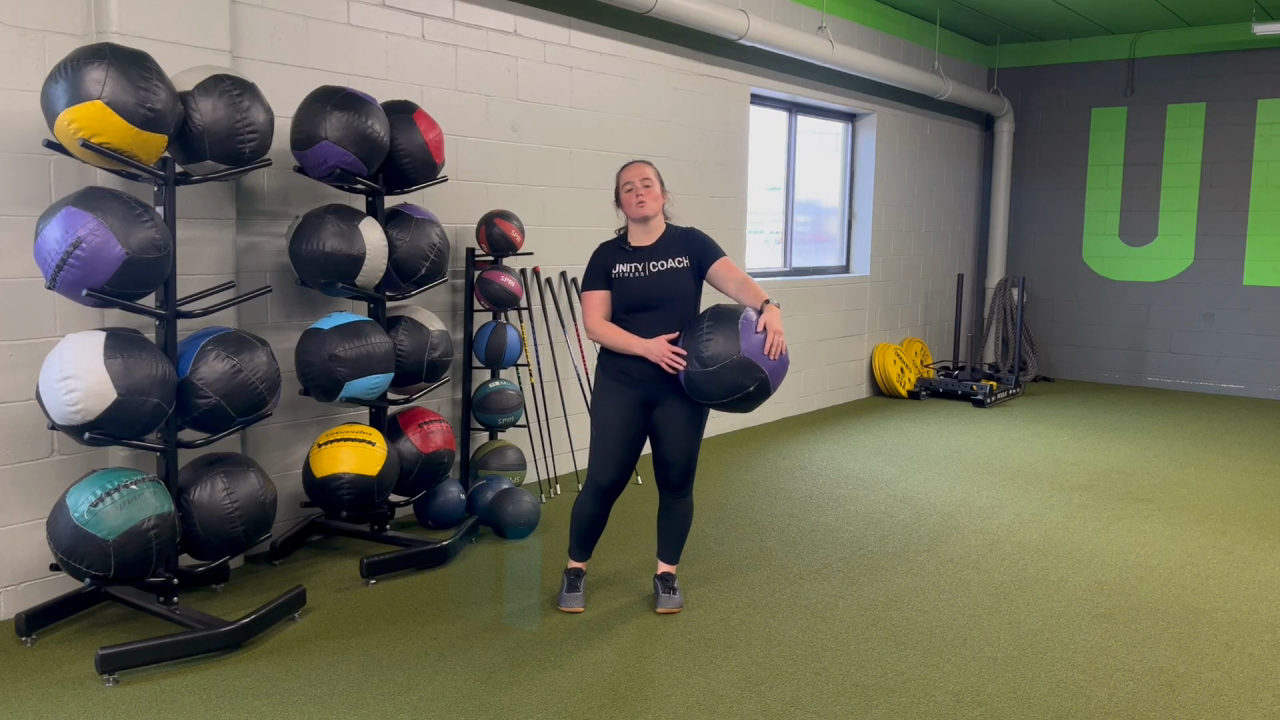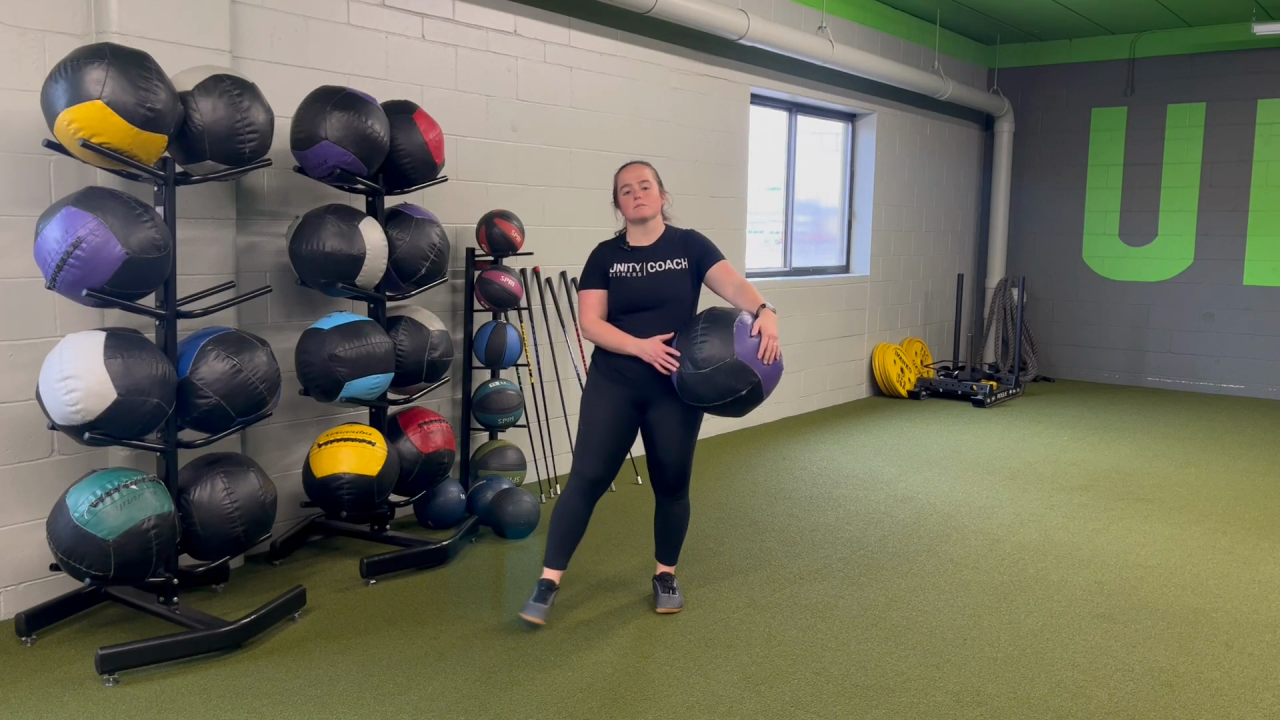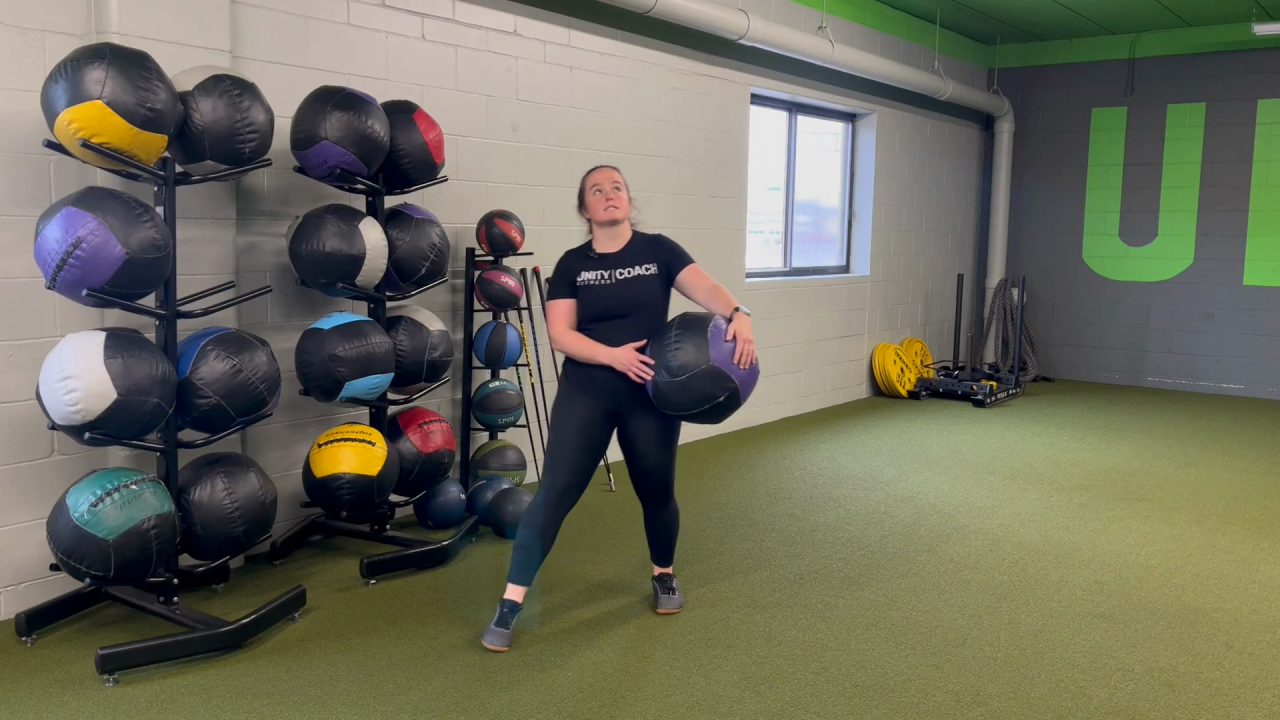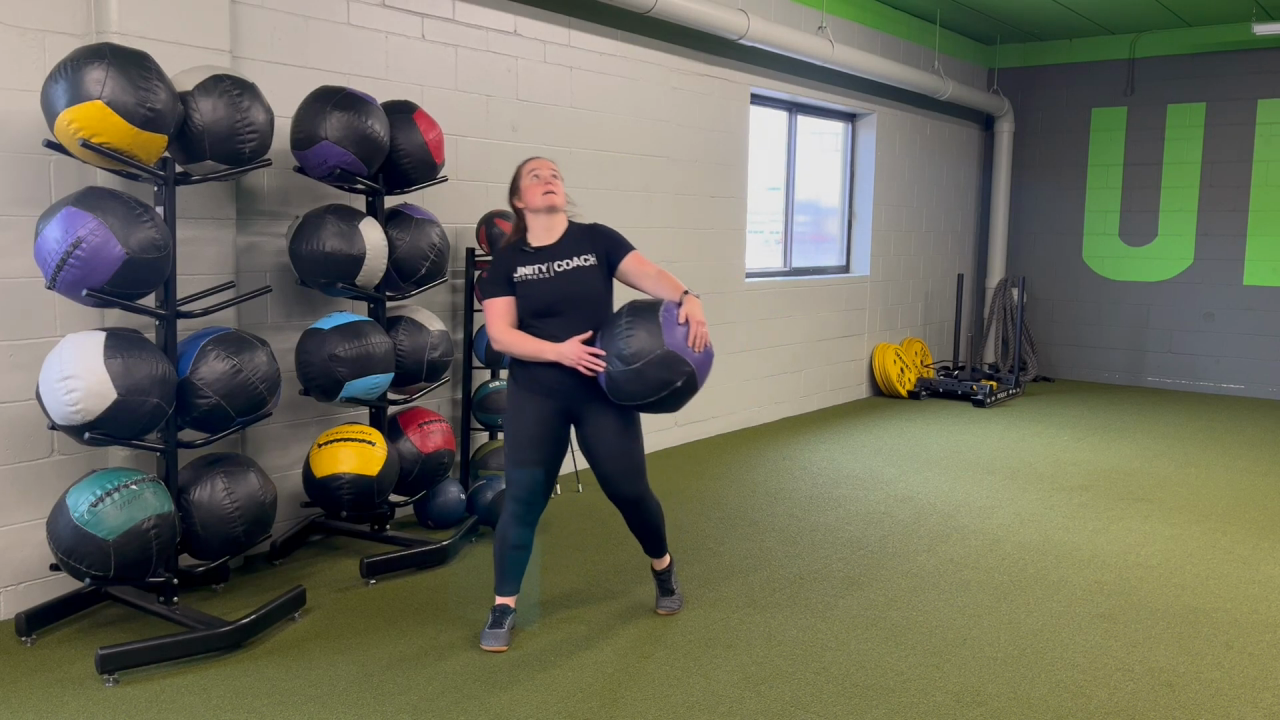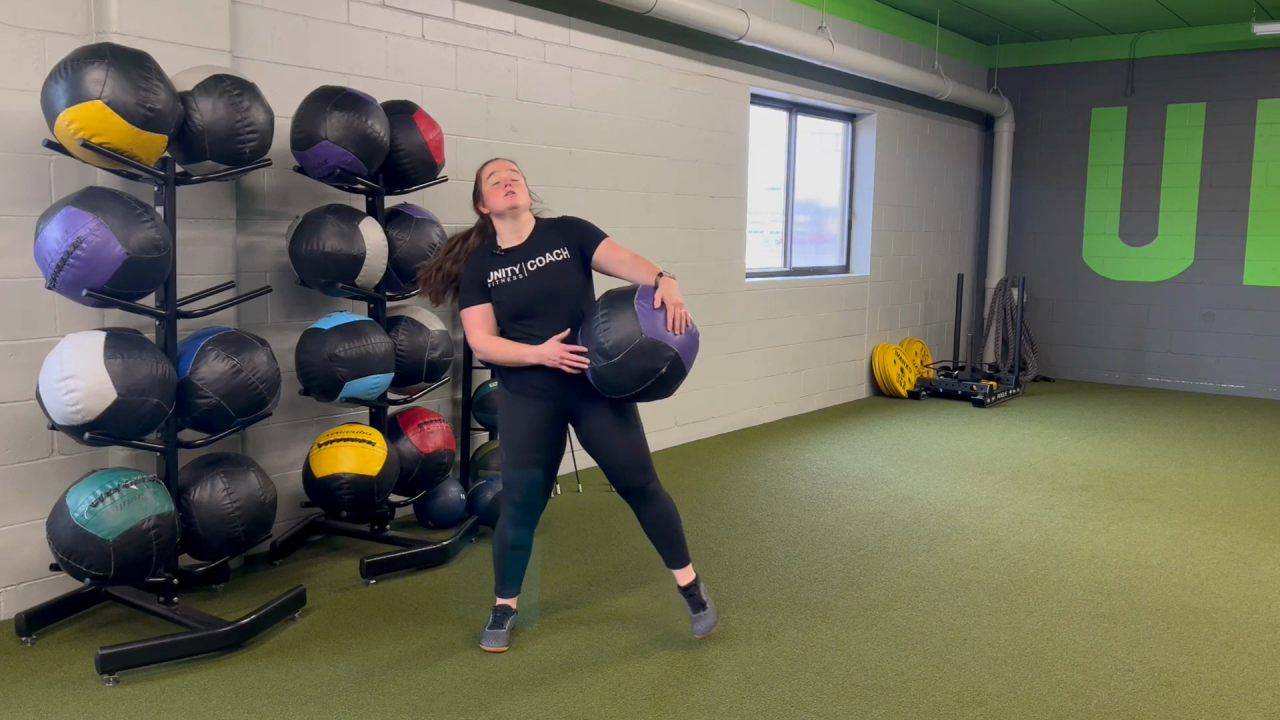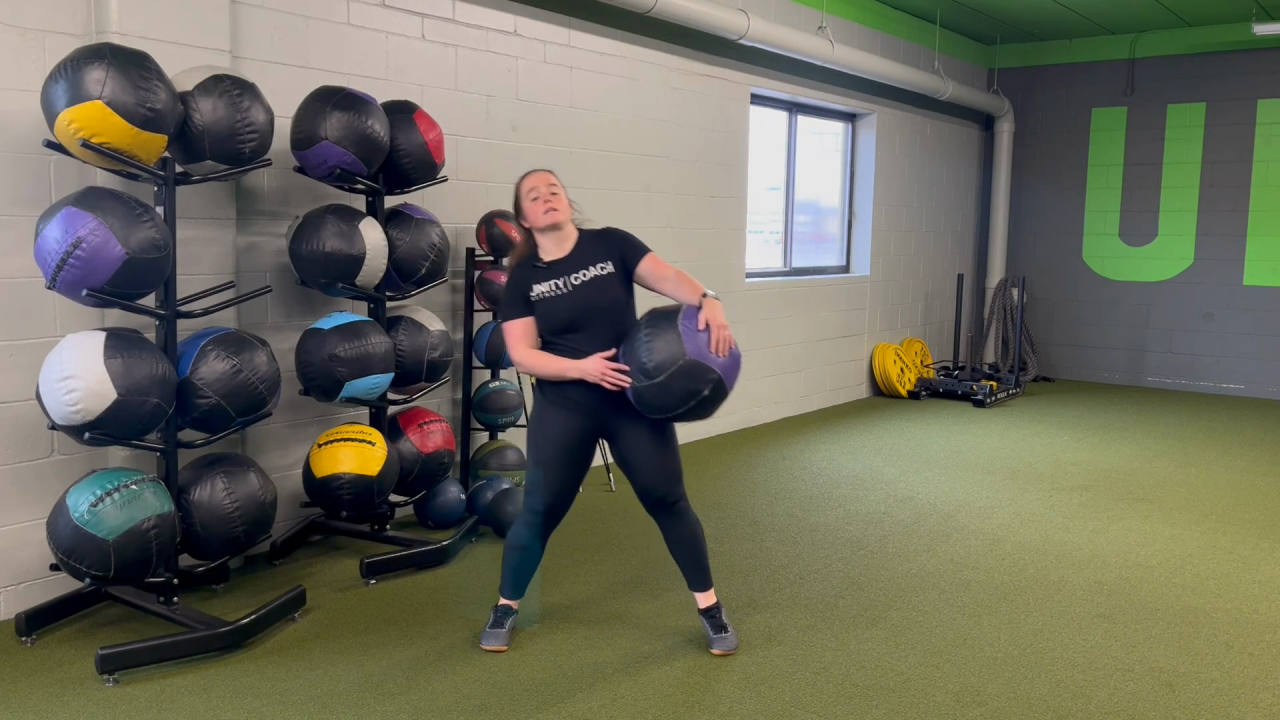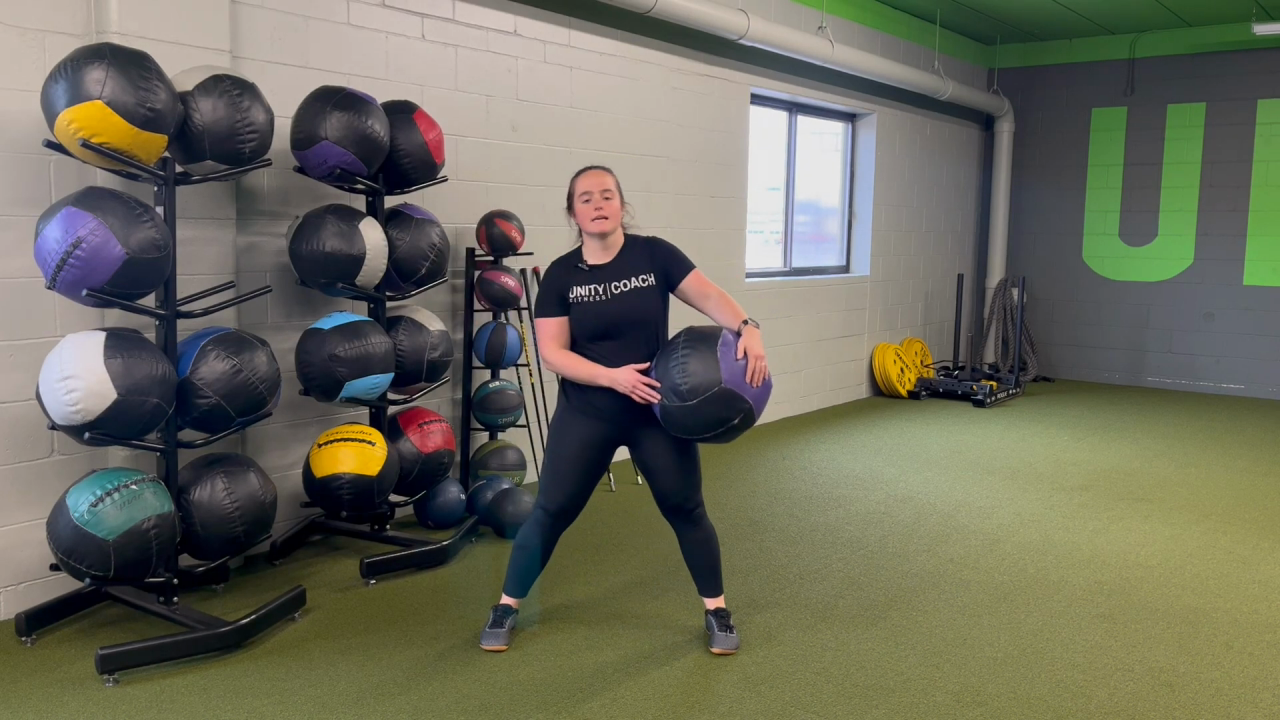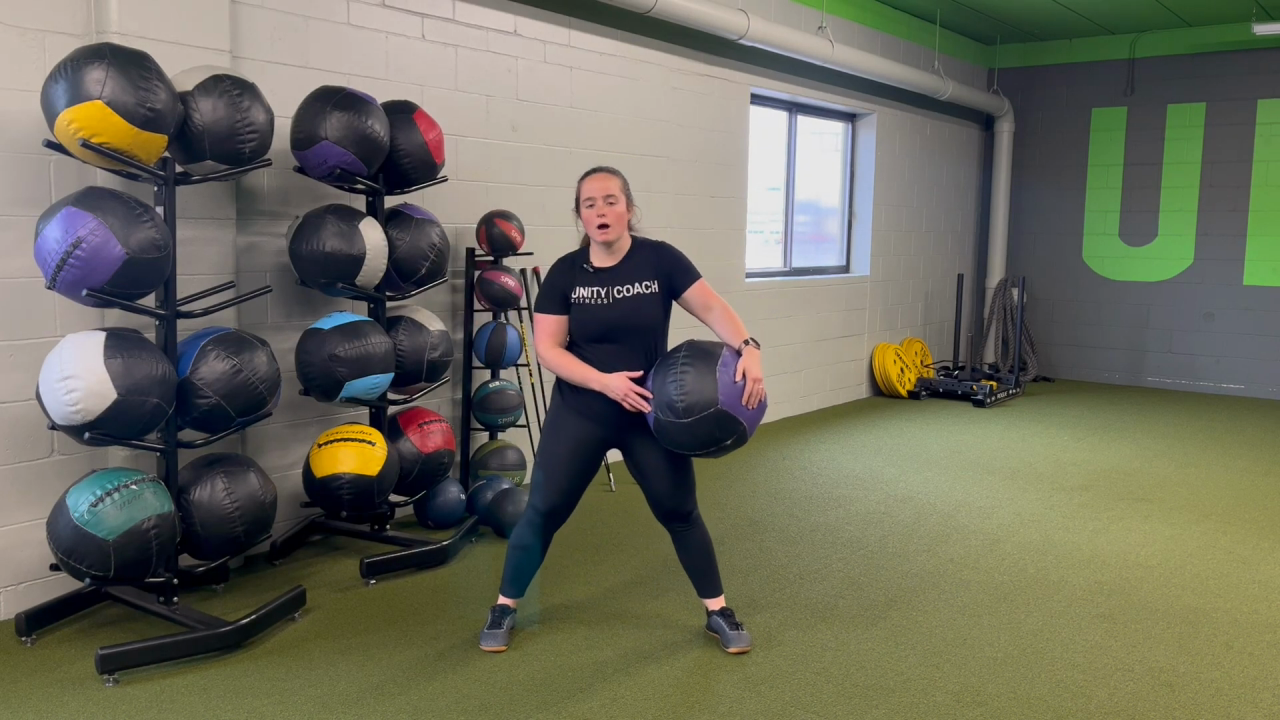
dt=0.3s
person 1, frame 1
left shoulder: (691, 243)
right shoulder: (606, 256)
left elbow: (735, 280)
right elbow: (595, 325)
left wrist: (768, 307)
right wrist: (646, 346)
left hip: (682, 387)
right hip: (620, 386)
left knee: (676, 482)
right knee: (604, 480)
left ankle: (666, 575)
right ankle: (575, 569)
person 1, frame 2
left shoulder: (689, 245)
right shoulder: (605, 256)
left elbow: (731, 283)
right elbow: (590, 323)
left wrist: (763, 311)
right wrist: (640, 346)
left hip: (675, 388)
right hip: (613, 386)
left knee: (672, 484)
right knee: (587, 480)
left ankle: (665, 574)
right ankle: (548, 580)
person 1, frame 3
left shoulder: (657, 250)
right shoulder: (572, 265)
left elbow: (703, 286)
right elbow: (561, 333)
left wrist: (738, 315)
right wrist: (613, 355)
left hip: (650, 395)
right hip: (584, 395)
left knee: (657, 491)
right knee: (554, 493)
left ankle: (663, 574)
right ankle: (511, 601)
person 1, frame 4
left shoulder: (597, 240)
right shoulder: (506, 261)
left elbow: (647, 274)
right elbow: (500, 334)
left wrist: (687, 298)
right wrist: (559, 350)
left hip: (604, 390)
right hip: (535, 397)
left knee: (629, 490)
right knee: (523, 499)
left ankle: (663, 567)
right ankle: (503, 605)
person 1, frame 5
left shoulder: (567, 232)
right shoulder: (478, 266)
left elbow: (622, 260)
right elbow: (481, 341)
left wrist: (663, 281)
right wrist: (540, 353)
left hip: (597, 384)
right hip: (528, 397)
left knee: (639, 484)
right knee: (521, 502)
left ankle: (689, 583)
right ankle: (504, 607)
person 1, frame 6
left shoulder: (609, 245)
right shoulder: (523, 278)
left elbow: (665, 277)
right elbow: (522, 354)
left wrist: (707, 301)
right wrist: (582, 368)
left hip: (634, 401)
right hip: (563, 409)
left knee: (667, 500)
right knee: (541, 509)
left ankle: (710, 607)
right ankle: (506, 606)
person 1, frame 7
left shoulder: (654, 254)
right shoulder: (561, 274)
left elbow: (708, 296)
right elbow: (553, 352)
left wrist: (747, 327)
right wrist: (613, 376)
left hip: (658, 409)
right hip: (586, 413)
left knee: (685, 508)
right knee: (552, 510)
left ankle: (716, 611)
right ankle: (507, 606)
person 1, frame 8
left shoulder: (660, 259)
right shoulder: (565, 272)
left elbow: (711, 308)
right elbow: (548, 348)
left wrist: (747, 348)
right wrist: (605, 382)
left hip: (653, 412)
right hip: (579, 413)
left knee: (679, 511)
right knee: (545, 510)
left ankle: (718, 610)
right ankle: (505, 606)
